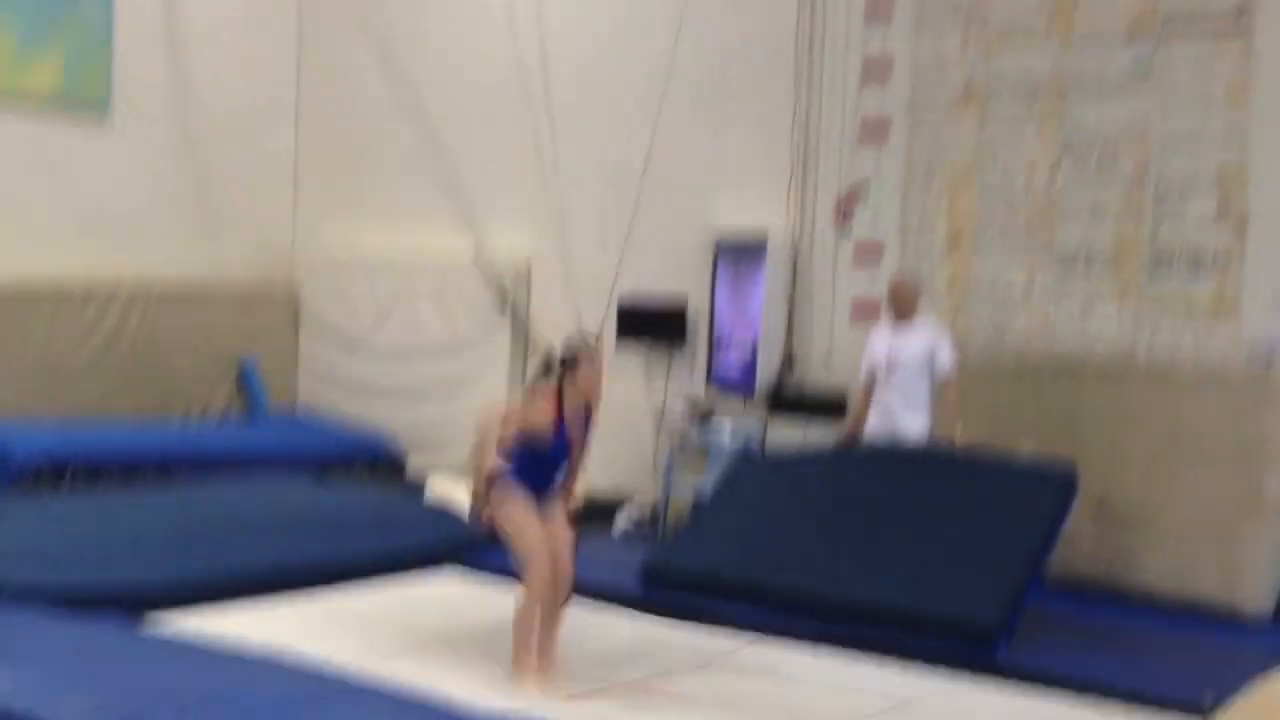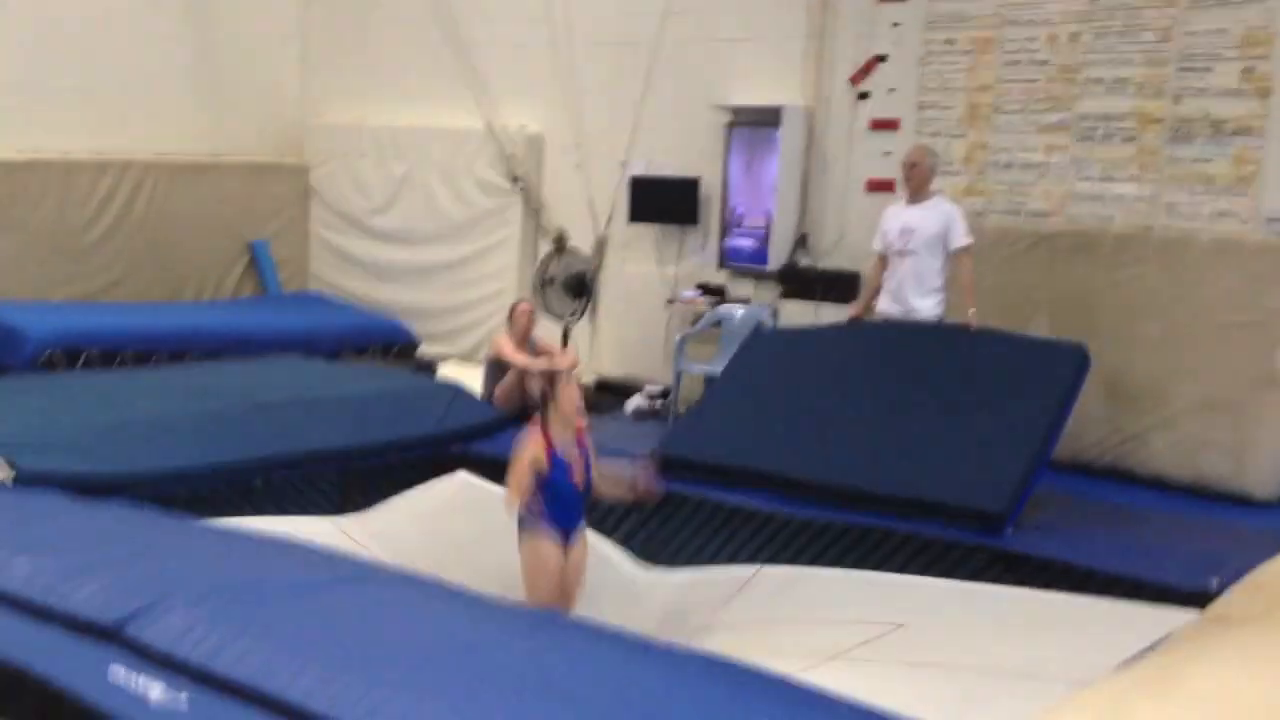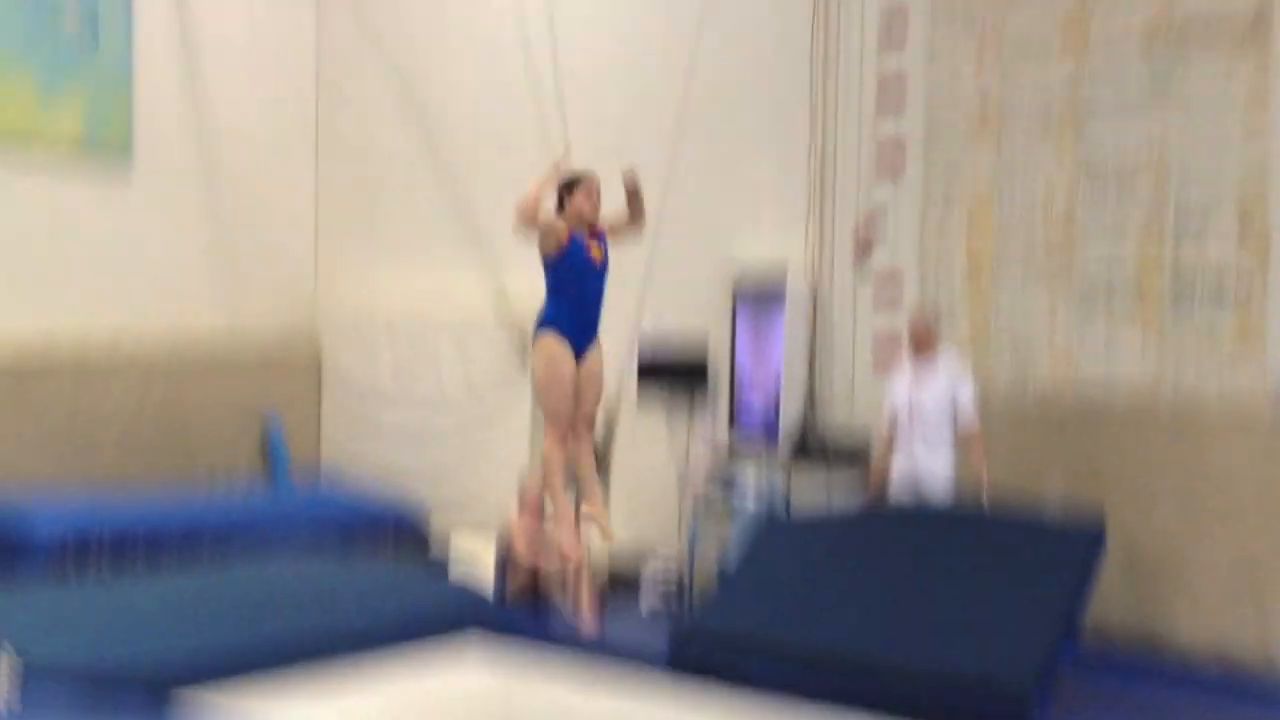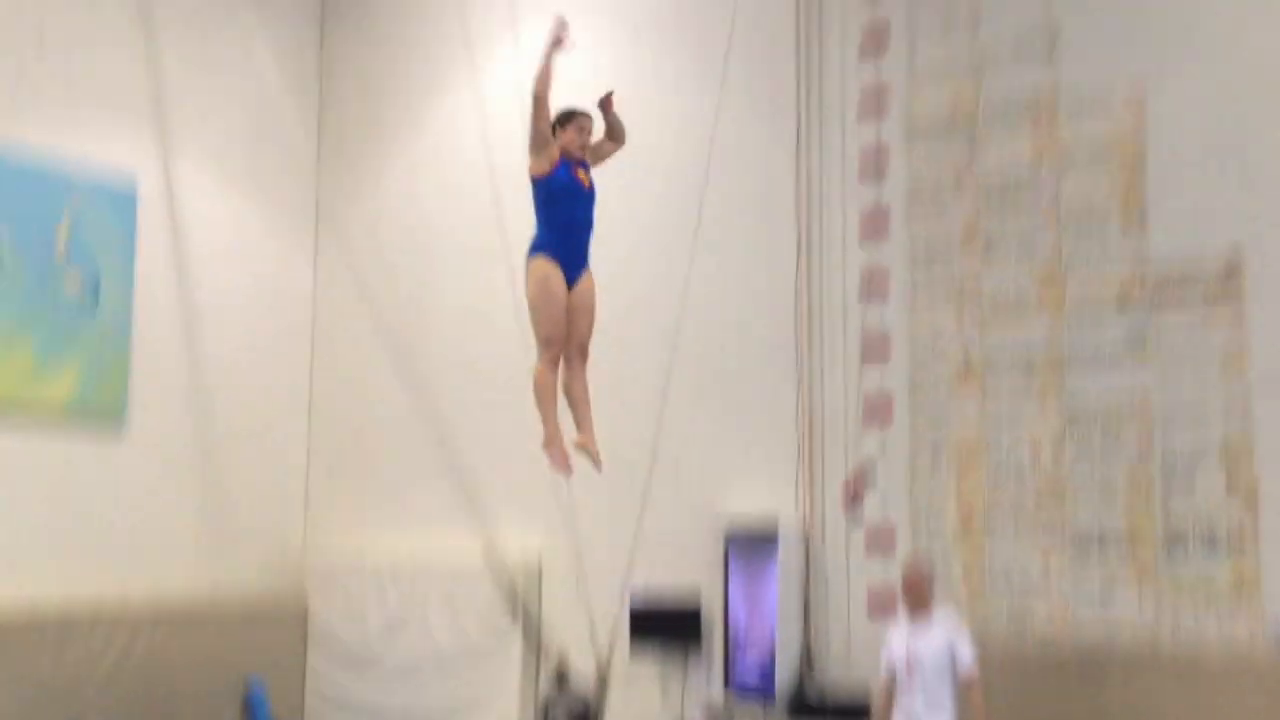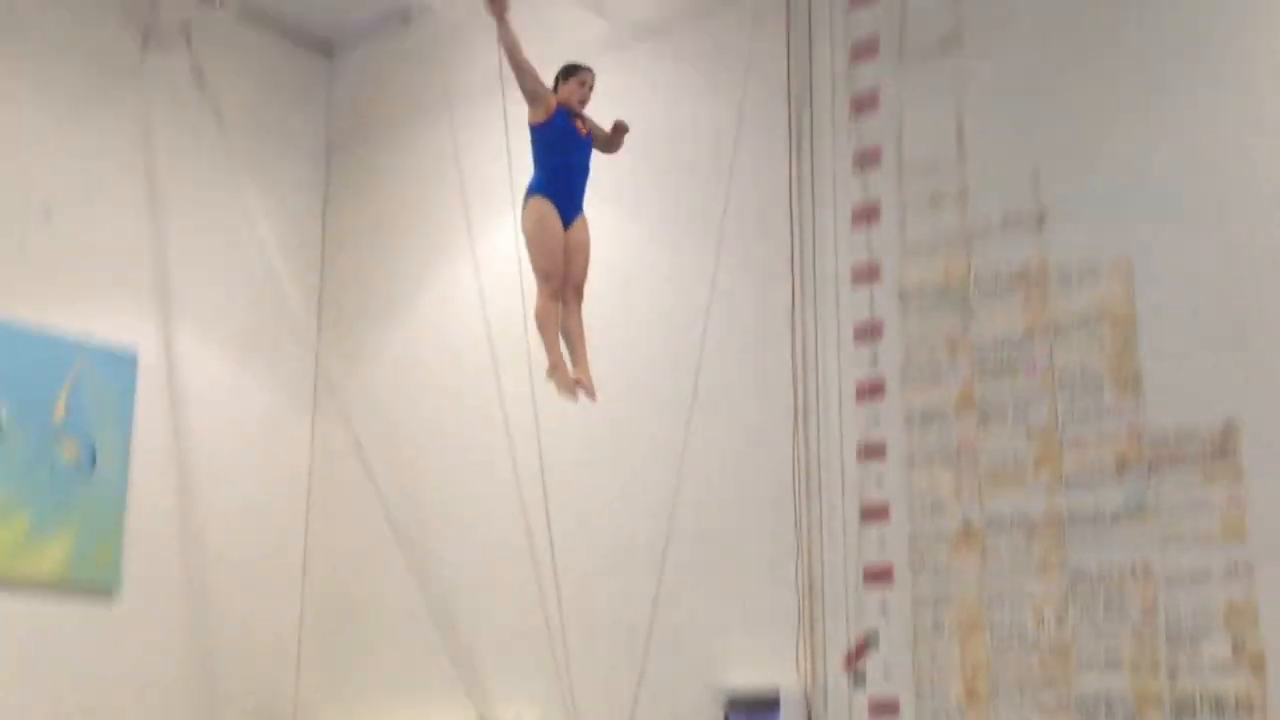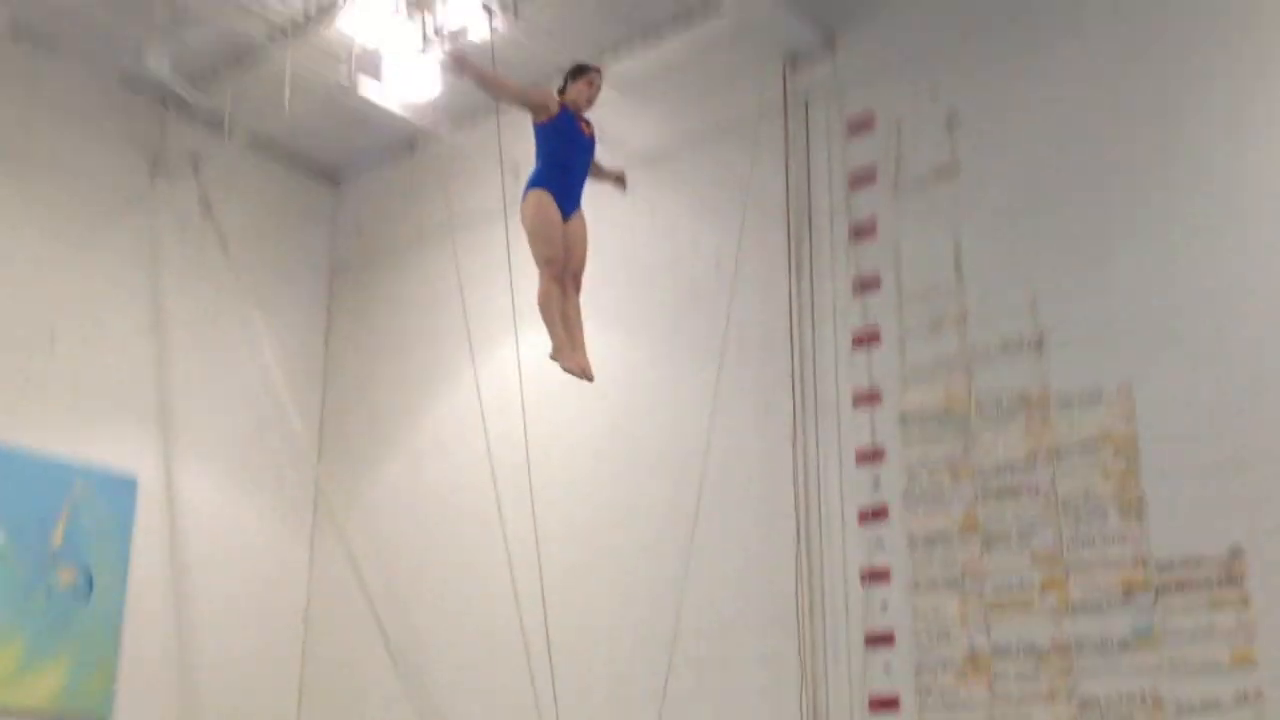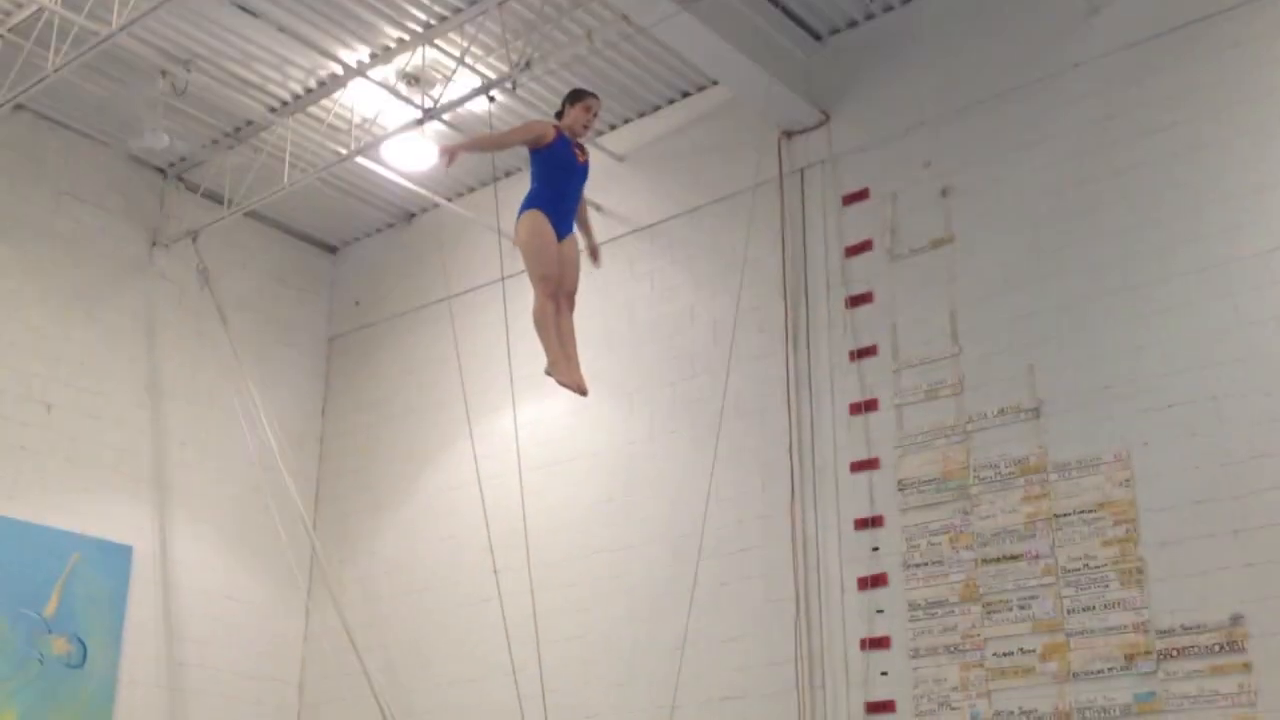
dt=0.2s
person 1, frame 1
left shoulder: (586, 407)
right shoulder: (541, 404)
right elbow: (495, 437)
left wrist: (567, 490)
left hip: (548, 495)
right hip: (516, 494)
left knee: (562, 582)
right knee: (540, 580)
left ankle: (544, 656)
right ankle: (524, 661)
person 1, frame 2
left shoulder: (583, 440)
right shoulder: (535, 445)
left elbow: (597, 482)
right elbow: (514, 495)
left wrist: (633, 481)
left hip: (574, 531)
right hip: (543, 531)
left knee: (564, 605)
right knee: (544, 607)
person 1, frame 3
left shoulder: (598, 233)
right shoulder: (556, 233)
left elbow: (634, 224)
right elbow: (525, 218)
left wrist: (634, 194)
right wrist: (544, 183)
left hip: (588, 341)
right hip: (555, 336)
left knee: (584, 429)
right knee: (558, 430)
left ankle: (593, 500)
right ankle: (560, 511)
person 1, frame 4
left shoulder: (584, 165)
right shoulder: (545, 155)
left elbow: (616, 139)
right elbow: (540, 100)
left wrist: (609, 112)
right wrist: (551, 50)
left hip: (580, 268)
right hip: (546, 261)
left knee: (577, 354)
right knee: (551, 351)
left ankle: (585, 430)
right ankle: (551, 432)
person 1, frame 5
left shoulder: (585, 123)
right shoulder: (545, 106)
left elbow: (608, 146)
right elbow: (518, 61)
left wrist: (617, 134)
left hip: (574, 211)
right hip: (543, 203)
left knee: (573, 295)
right knee: (550, 288)
left ankle: (580, 366)
right ankle: (557, 363)
person 1, frame 6
left shoulder: (588, 127)
right shoulder: (550, 106)
right elbow: (508, 90)
left wrist: (611, 176)
right wrist: (471, 69)
left hip: (573, 207)
right hip: (543, 195)
left knee: (572, 281)
right knee: (552, 273)
left ankle: (578, 350)
right ankle: (562, 346)
person 1, frame 7
left shoulder: (583, 153)
right shoulder: (545, 132)
right elbow: (500, 139)
left wrist: (590, 237)
right wrist: (460, 146)
left hip: (565, 228)
right hip: (537, 216)
left knee: (566, 299)
right knee: (547, 291)
left ankle: (572, 367)
right ankle: (557, 362)
